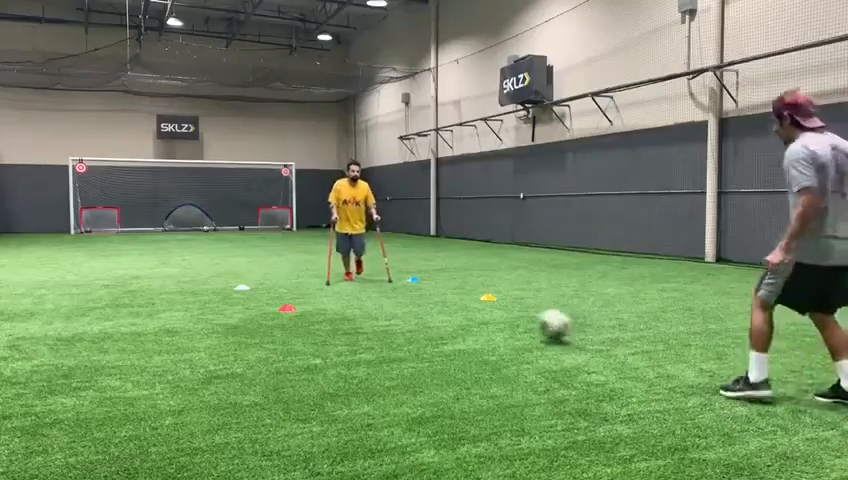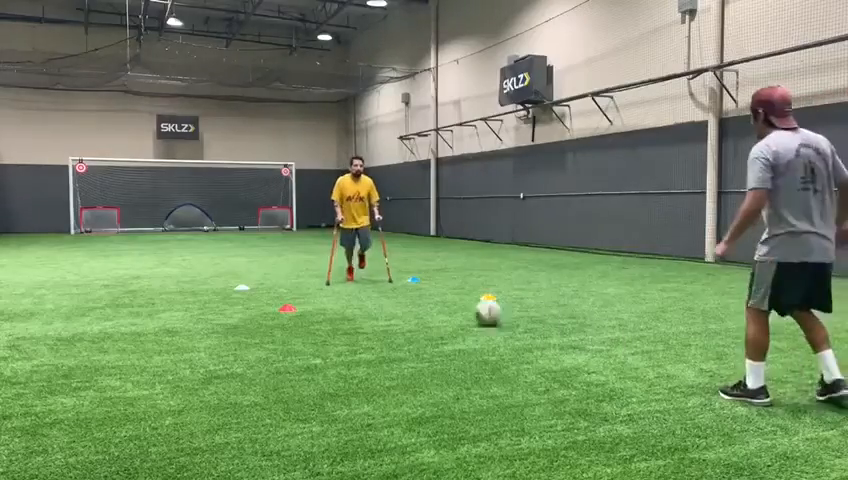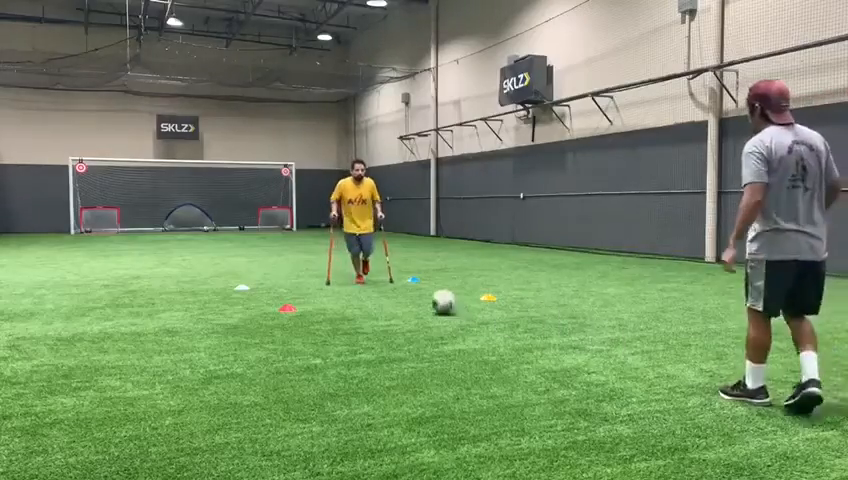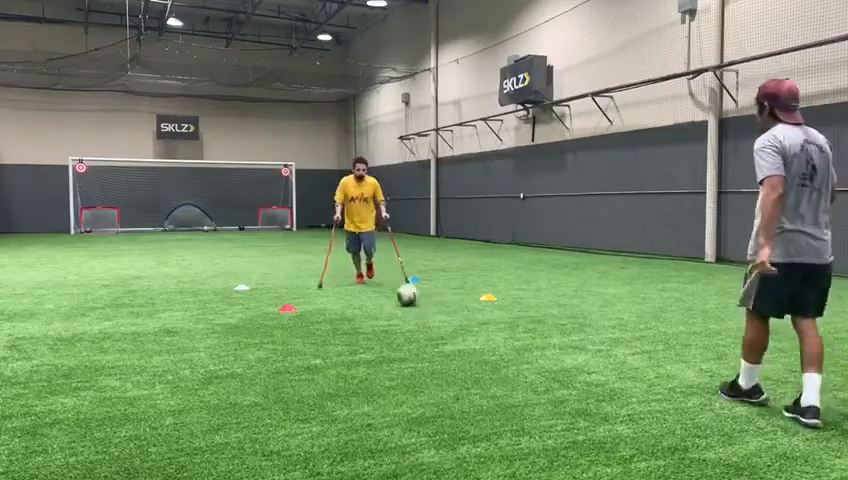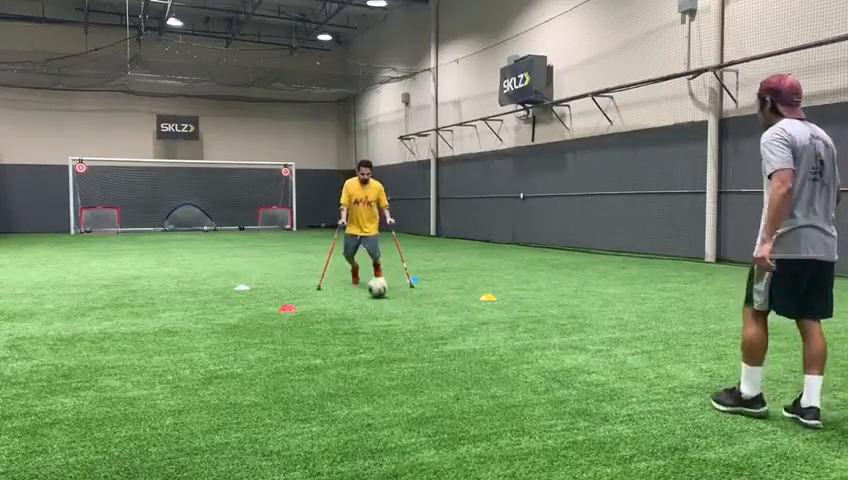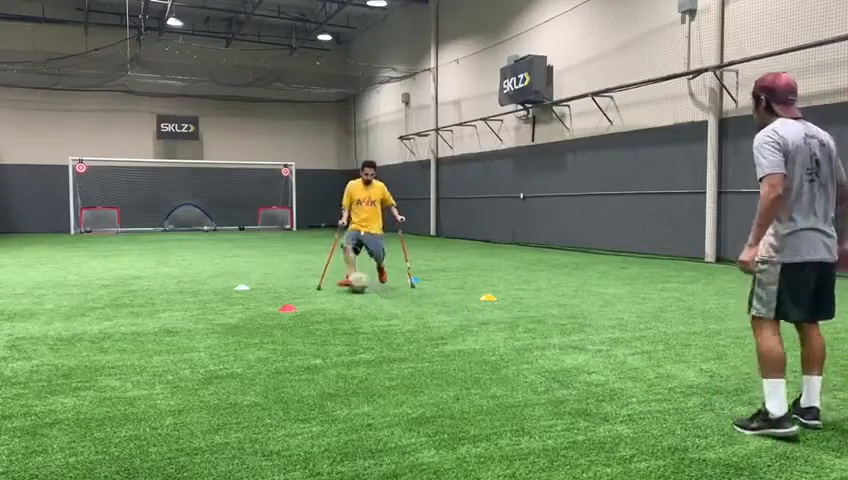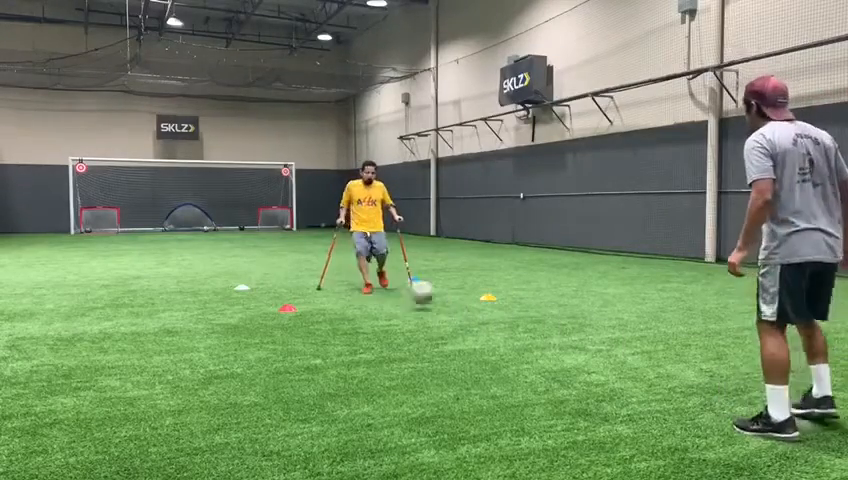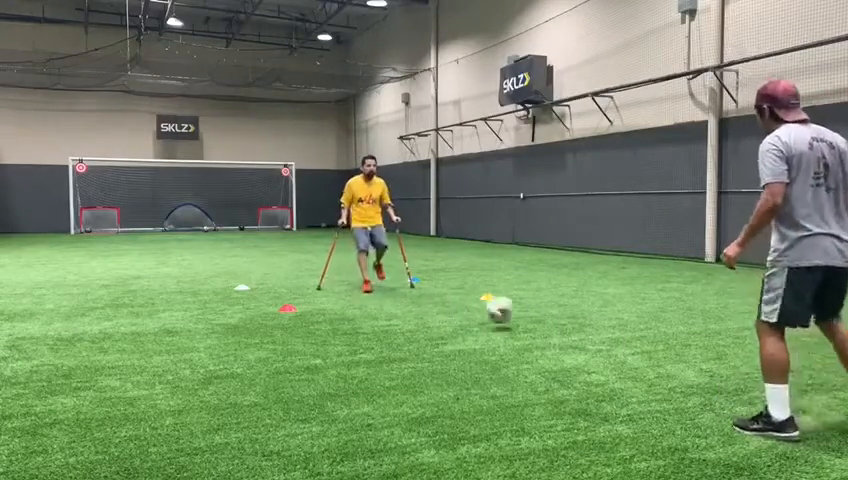
dt=0.2s
person 1, frame 1
left shoulder: (799, 150)
left elbow: (809, 202)
left wrist: (784, 248)
left hip: (806, 250)
left knee: (761, 304)
left ankle: (756, 380)
person 1, frame 2
left shoulder: (764, 149)
right shoulder: (822, 142)
left elbow: (755, 202)
left wrist: (727, 241)
left hip: (782, 249)
right hip: (822, 248)
left knee: (756, 311)
right knee: (805, 313)
left ankle: (754, 386)
person 1, frame 3
left shoulder: (758, 144)
right shoulder: (816, 140)
left elbow: (754, 198)
right elbow: (834, 188)
left wrist: (733, 244)
left hip: (772, 247)
right hip: (813, 246)
left knee: (759, 315)
right knee: (797, 315)
left ankle: (754, 386)
right ankle: (810, 380)
person 1, frame 4
left shoulder: (769, 140)
right shoulder: (820, 141)
left elbow: (774, 192)
right elbow: (829, 193)
left wrist: (764, 244)
left hip: (779, 250)
right hip: (817, 249)
left knee: (756, 315)
right knee: (806, 321)
left ankle: (748, 385)
right ankle: (810, 403)
person 1, frame 5
left shoulder: (776, 134)
right shoulder: (823, 138)
left elbow: (783, 187)
right elbow: (835, 192)
left wrist: (765, 240)
left hip: (787, 246)
right hip: (824, 246)
left knee: (754, 313)
right knee: (810, 322)
left ankle: (749, 393)
right ankle: (810, 405)
person 1, frame 6
left shoulder: (770, 136)
left elbow: (774, 191)
left wrist: (753, 244)
left hip: (787, 249)
left knee: (765, 322)
right knee: (809, 325)
left ankle: (776, 413)
right ankle: (809, 406)
person 1, frame 7
left shoulder: (760, 139)
left elbow: (764, 197)
left wrist: (742, 247)
left hip: (787, 250)
left knee: (771, 327)
right knee: (809, 319)
left ankle: (779, 417)
person 1, frame 8
left shoulder: (776, 143)
left elbow: (773, 200)
left wrist: (740, 243)
left hip: (797, 252)
left knee: (770, 329)
left ankle: (779, 417)
person 2, frame 1
left shoulder: (365, 186)
right shoulder: (339, 185)
left elbow: (370, 204)
right elbow: (333, 203)
left wrist: (374, 214)
right wrist: (334, 214)
left hip: (358, 227)
right hip: (342, 227)
left knee: (359, 252)
right knee: (344, 252)
left ankle: (358, 260)
right ankle: (348, 272)
person 2, frame 2
left shoulder: (368, 181)
right shoulder: (342, 181)
left elbow: (374, 200)
right elbow: (336, 200)
left wrist: (376, 214)
right wrist: (339, 214)
left hip: (363, 221)
right hip: (347, 222)
left knee: (366, 245)
right knee: (348, 247)
left ankle: (361, 254)
right ankle: (350, 267)
person 2, frame 3
left shoulder: (370, 183)
right shoulder: (343, 184)
left elbow: (376, 200)
right elbow: (334, 199)
left wrist: (379, 212)
right wrist: (334, 211)
left hip: (366, 226)
right hip: (350, 226)
left knee: (367, 251)
right knee: (354, 252)
left ankle: (365, 260)
right ankle: (359, 275)
person 2, frame 4
left shoulder: (373, 182)
right shoulder: (345, 182)
left elbow: (380, 200)
right elbow: (339, 200)
left wrist: (383, 212)
right wrist: (338, 213)
left hip: (368, 225)
right hip: (351, 225)
left knee: (369, 251)
right knee: (354, 252)
left ankle: (369, 263)
right ankle: (359, 274)
person 2, frame 5
left shoulder: (377, 186)
right shoulder: (349, 184)
left elbow: (383, 205)
right elbow: (344, 204)
left wrist: (388, 218)
right wrist: (343, 219)
left hip: (371, 229)
right hip: (352, 229)
left knee: (374, 255)
right knee: (348, 255)
left ankle: (377, 264)
right ankle: (355, 268)
person 2, frame 6
left shoulder: (380, 187)
right shoulder: (352, 185)
left elbow: (390, 203)
right elbow: (346, 206)
left wrist: (397, 216)
right wrist: (344, 219)
left hip: (374, 229)
right hip: (355, 227)
left knee: (378, 257)
right knee: (347, 245)
left ankle: (380, 268)
right ankle: (350, 277)
person 2, frame 7
left shoulder: (380, 187)
right shoulder: (351, 186)
left elbow: (388, 204)
right elbow: (344, 204)
left wrist: (395, 215)
right wrist: (342, 217)
left hip: (376, 229)
right hip: (358, 228)
left knee: (382, 252)
right knee: (361, 252)
left ankle: (381, 271)
right ankle: (367, 283)
person 2, frame 8
left shoulder: (381, 183)
right shoulder: (352, 183)
left elbow: (386, 203)
right elbow: (345, 203)
left wrist: (393, 216)
right wrist: (343, 217)
left hip: (376, 223)
right hip: (358, 224)
left knee: (382, 244)
right knee: (362, 249)
left ankle: (378, 264)
right ankle: (366, 280)
